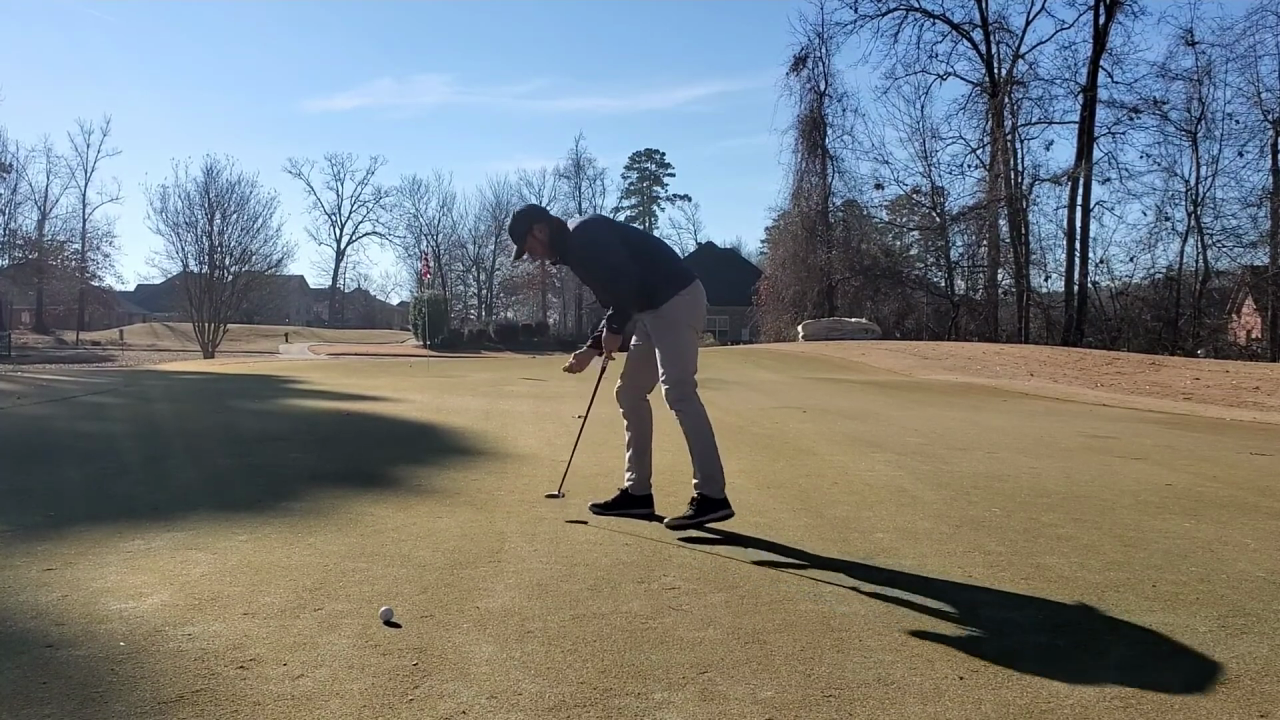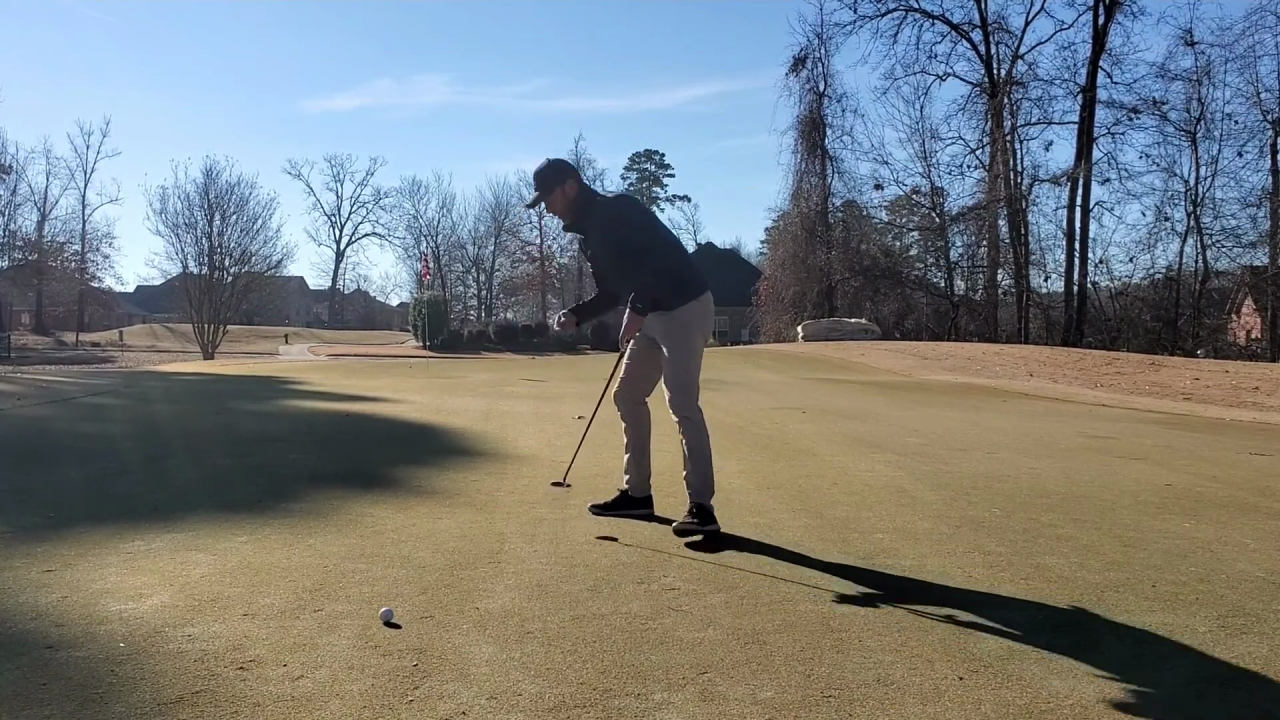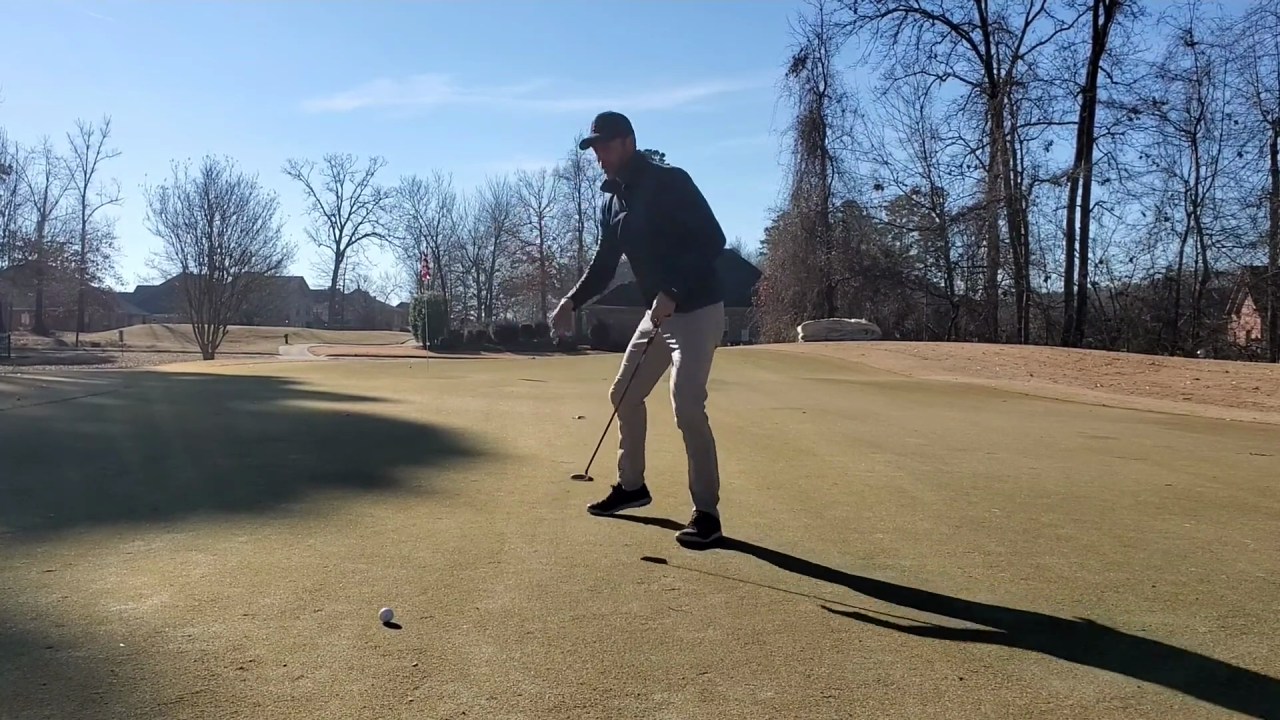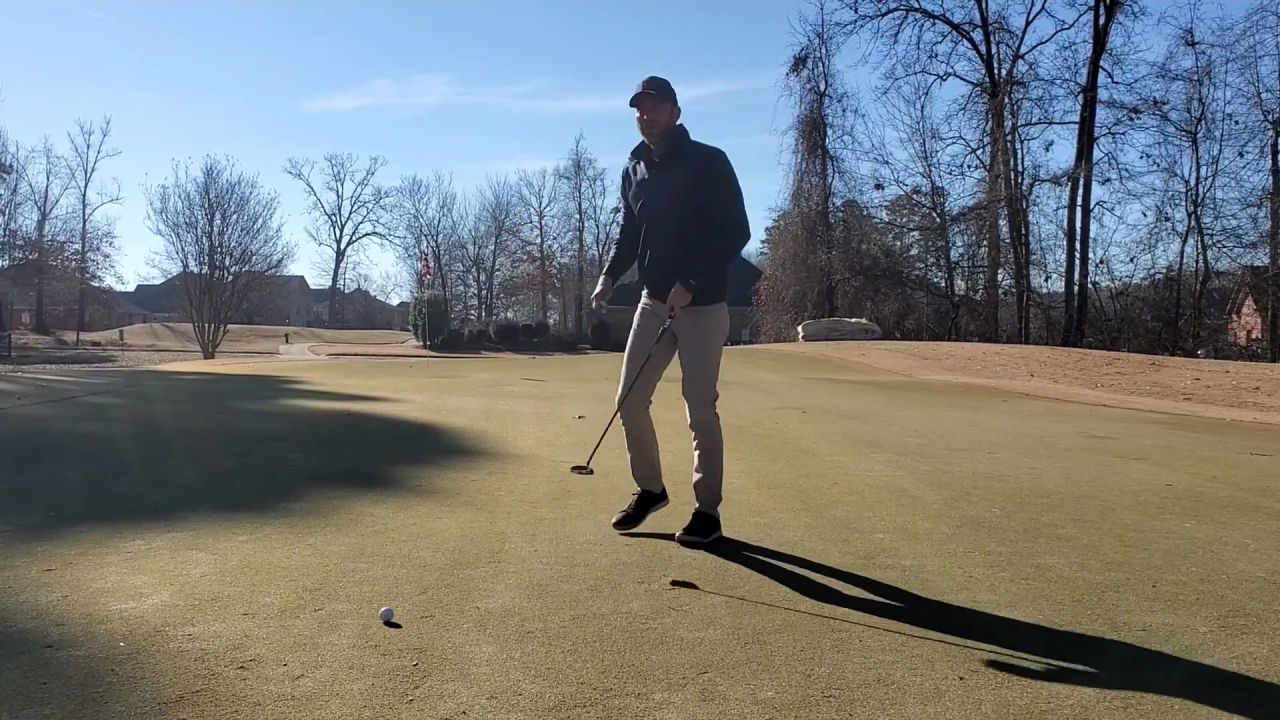
dt=0.2s
person 1, frame 1
left shoulder: (584, 233)
right shoulder: (574, 250)
left elbow: (628, 277)
right elbow: (618, 300)
left wrist: (614, 328)
right wrist: (592, 349)
left hip: (677, 298)
right hip: (655, 307)
left knee: (678, 391)
right knee: (630, 392)
left ankle: (712, 496)
right ankle: (638, 492)
person 1, frame 2
left shoulder: (618, 209)
right shoulder: (588, 231)
left elbow: (665, 258)
right elbow: (610, 292)
left wrist: (638, 308)
right wrist: (575, 315)
left hip: (686, 306)
right hip: (653, 313)
left knee: (681, 398)
right knee: (627, 394)
left ankle: (702, 505)
right ankle: (637, 493)
person 1, frame 3
left shoulder: (669, 181)
right shoulder: (611, 202)
left elbow: (712, 240)
right elbow: (603, 266)
left wrist: (672, 292)
right wrist: (571, 301)
left hip: (699, 310)
right hip: (660, 312)
left knee: (687, 404)
right knee: (625, 393)
left ankle: (706, 511)
right ankle: (631, 485)
person 1, frame 4
left shoulder: (708, 162)
right shoulder: (634, 171)
left elbow: (736, 233)
left wrist: (691, 284)
right wrist: (609, 277)
left hip: (703, 305)
right hip: (654, 301)
left knee: (700, 409)
right knee: (629, 400)
left ankle: (707, 511)
right ankle: (650, 489)
